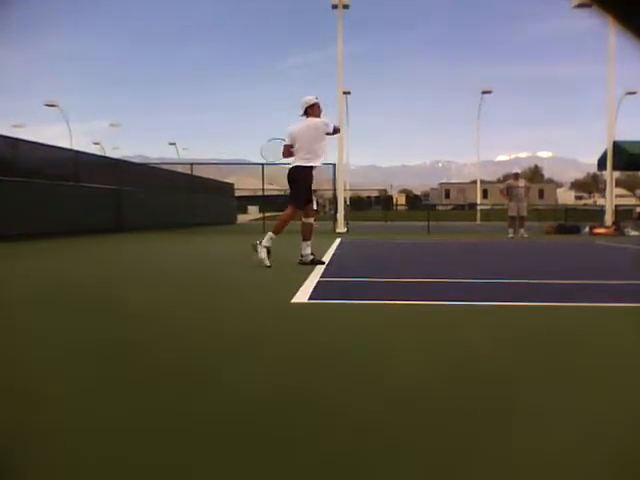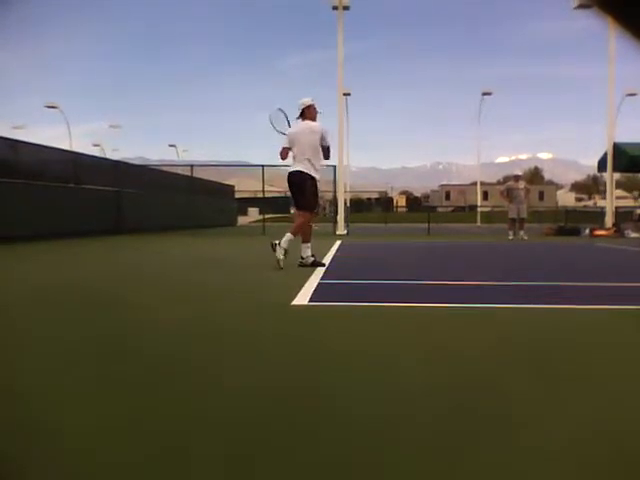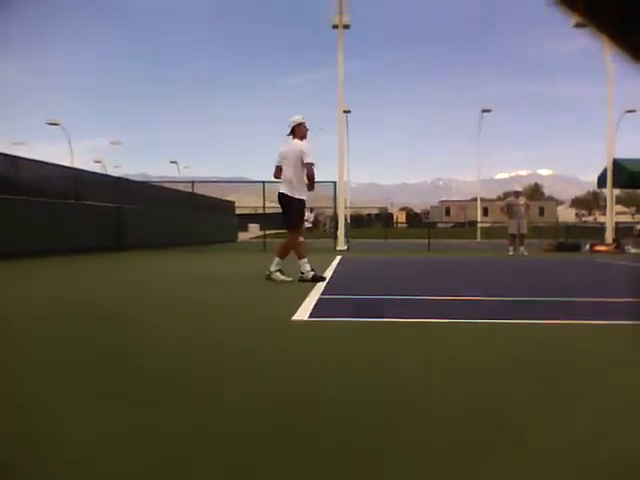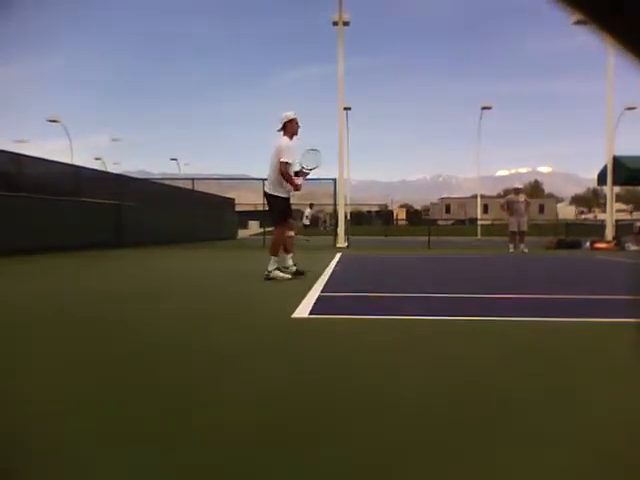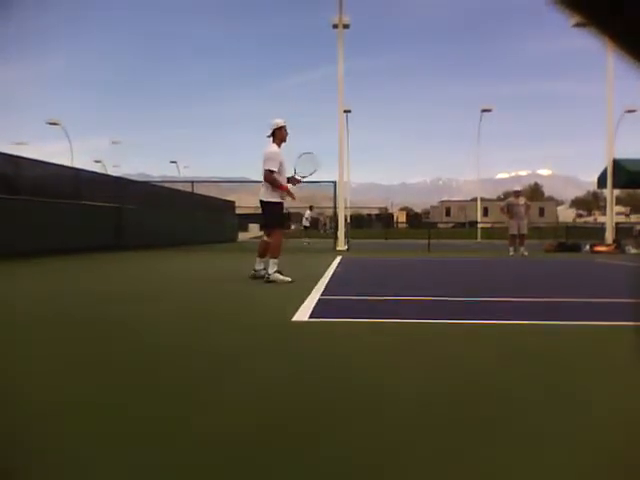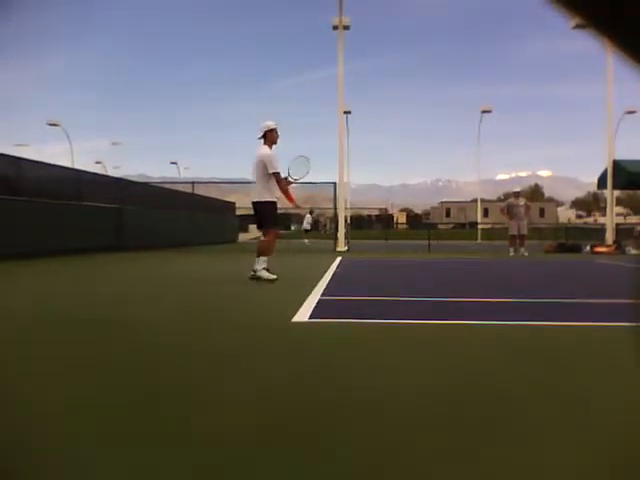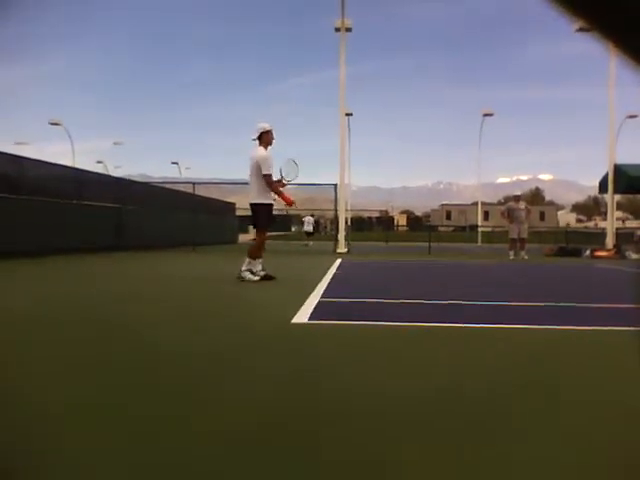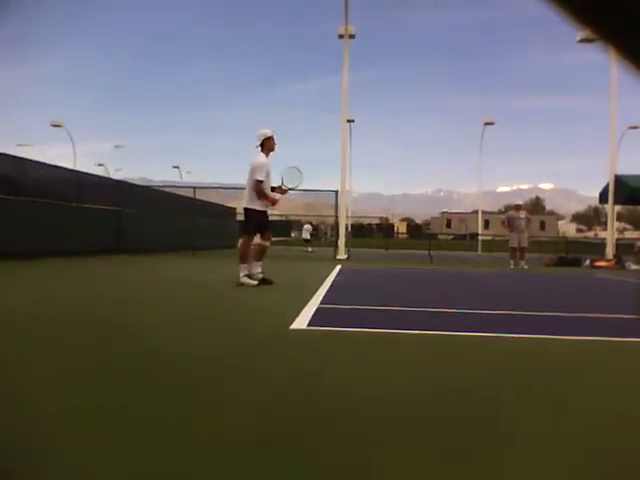
dt=0.3s
person 1, frame 1
left shoulder: (293, 129)
right shoulder: (322, 123)
left elbow: (285, 153)
right elbow: (336, 130)
left hip: (296, 170)
right hip: (304, 171)
left knee: (309, 212)
right knee: (293, 210)
left ankle: (306, 254)
right ankle: (265, 244)
person 1, frame 2
left shoulder: (291, 131)
right shoulder: (319, 128)
left elbow: (283, 156)
right elbow: (327, 155)
left hip: (294, 174)
right hip: (306, 176)
left knee: (305, 215)
right knee: (307, 215)
left ankle: (306, 256)
right ankle: (282, 245)
person 1, frame 3
left shoulder: (284, 149)
right shoulder: (303, 146)
left elbow: (276, 174)
right elbow: (309, 171)
right wrist: (311, 183)
left hip: (286, 194)
right hip: (294, 196)
left knee: (298, 233)
right knee: (294, 235)
left ankle: (306, 271)
right ankle: (274, 269)
person 1, frame 4
left shoulder: (281, 143)
right shoulder: (286, 144)
right elbow: (283, 170)
left wrist: (296, 174)
right wrist: (294, 184)
left hip: (280, 193)
right hip: (277, 193)
left knee: (289, 227)
right knee: (281, 230)
left ankle: (288, 265)
right ankle: (272, 269)
person 1, frame 5
left shoulder: (273, 151)
right shoulder: (274, 151)
right elbow: (268, 177)
left wrist: (288, 180)
right wrist: (286, 189)
left hip: (270, 199)
right hip: (272, 200)
left knee: (269, 234)
right knee: (277, 234)
left ankle: (258, 269)
right ankle: (272, 271)
person 1, frame 6
left shoulder: (262, 152)
right shoulder: (268, 153)
right elbow: (278, 180)
left wrist: (283, 181)
right wrist: (291, 199)
left hip: (260, 199)
right hip: (265, 199)
left knee: (266, 234)
right knee: (272, 233)
left ankle: (258, 269)
right ankle: (261, 268)
person 1, frame 7
left shoulder: (257, 154)
right shoulder: (263, 155)
right elbow: (268, 182)
left wrist: (276, 183)
right wrist: (285, 197)
left hip: (260, 200)
right hip: (262, 201)
left knee: (261, 236)
right knee: (261, 236)
left ankle: (258, 270)
right ankle: (245, 269)
person 1, frame 8
left shoulder: (262, 160)
right shoulder: (262, 162)
right elbow: (257, 187)
left wrist: (275, 189)
right wrist: (271, 199)
left hip: (260, 207)
right hip: (254, 206)
left knee: (266, 238)
right knee: (248, 239)
left ankle: (256, 272)
right ankle: (243, 275)
